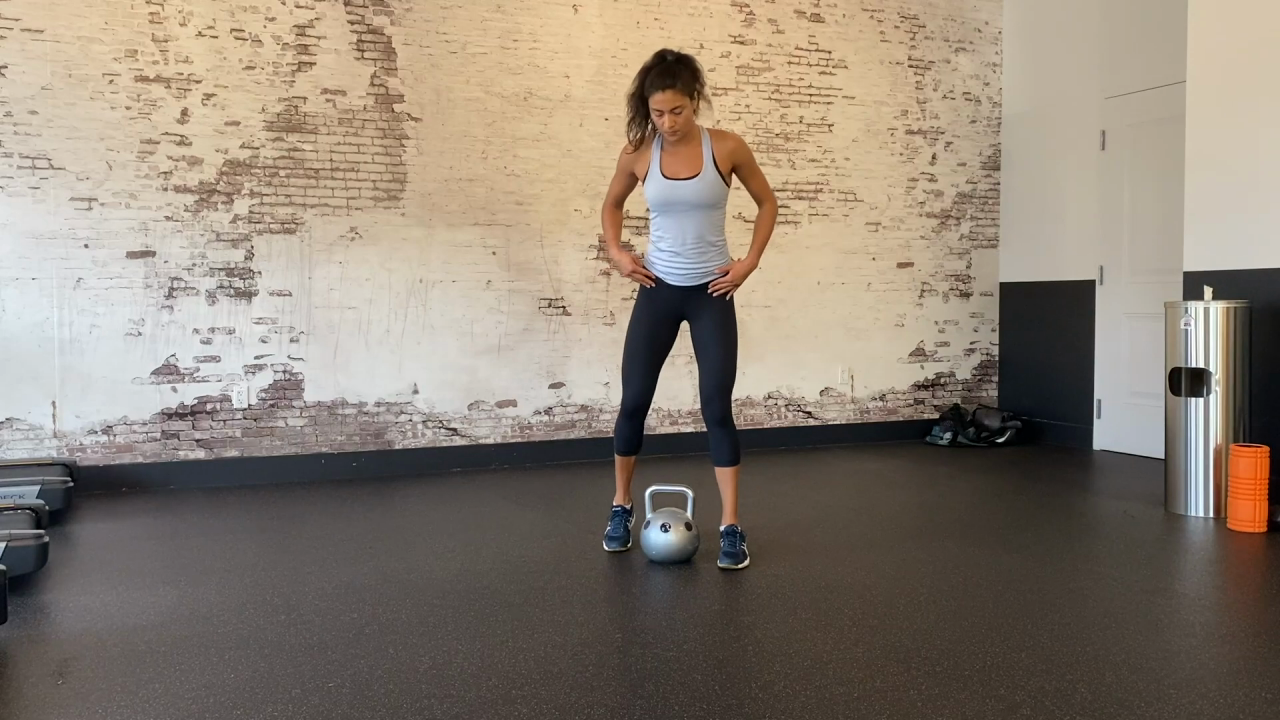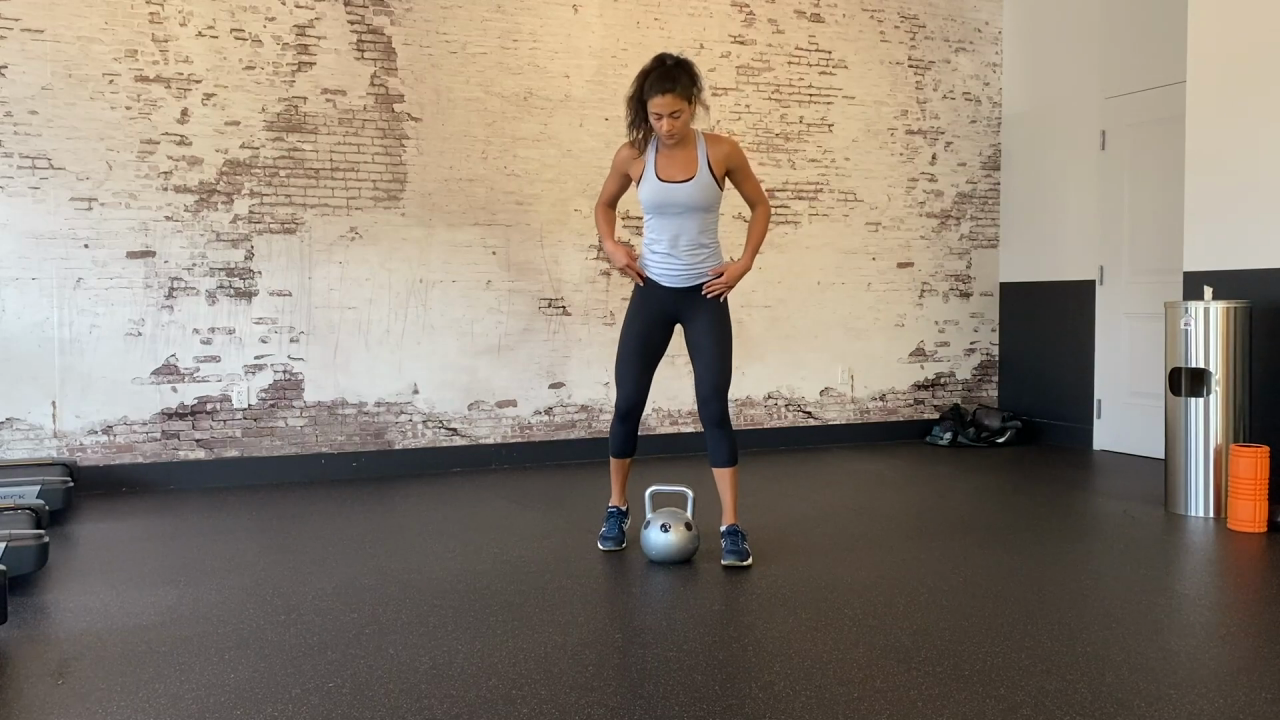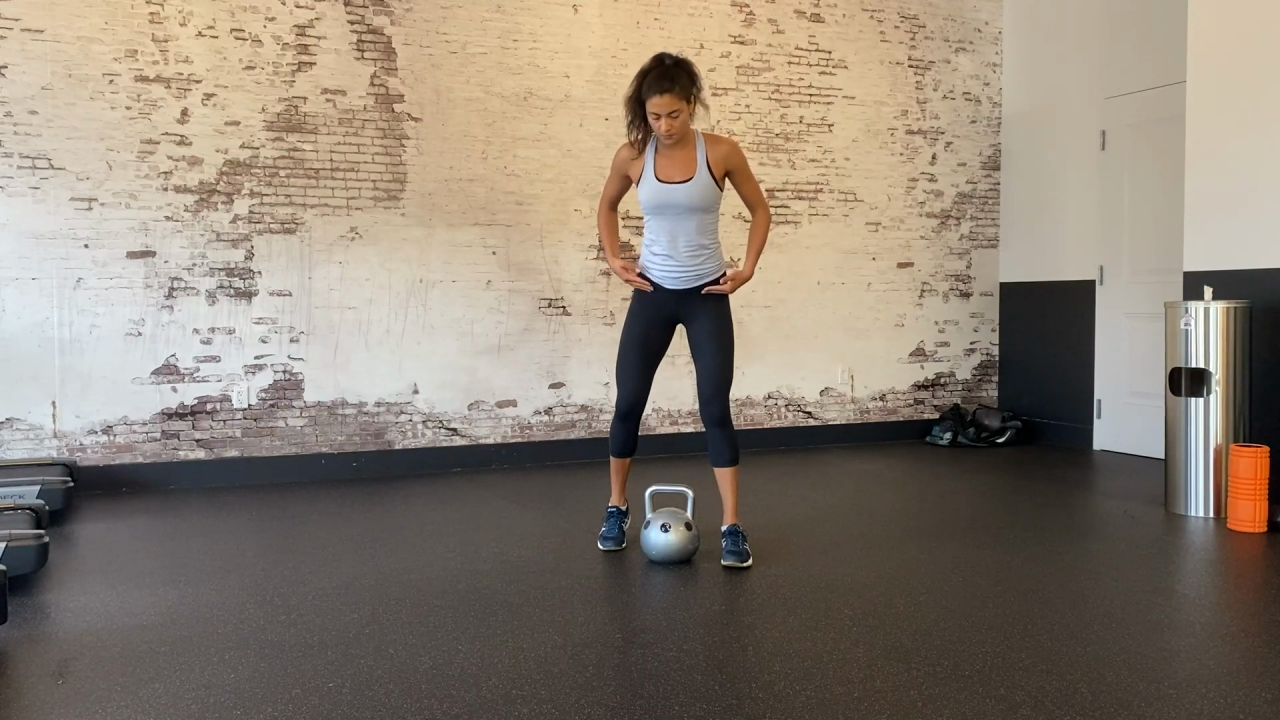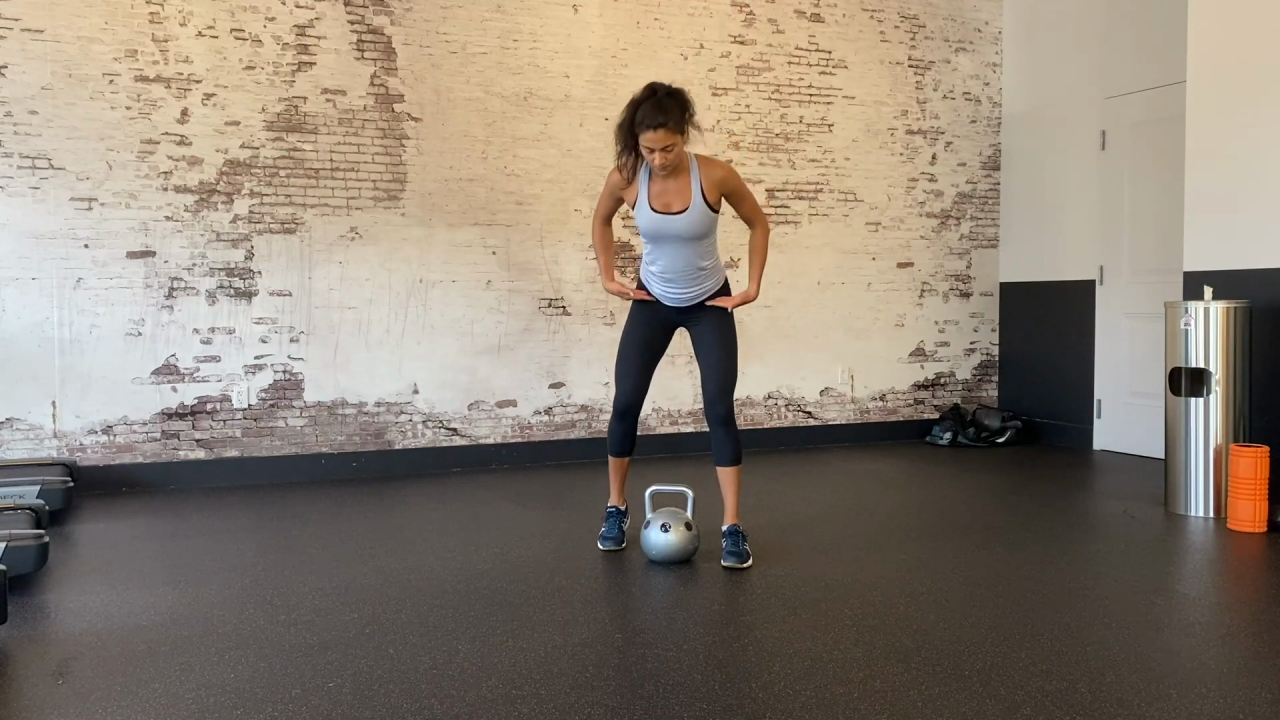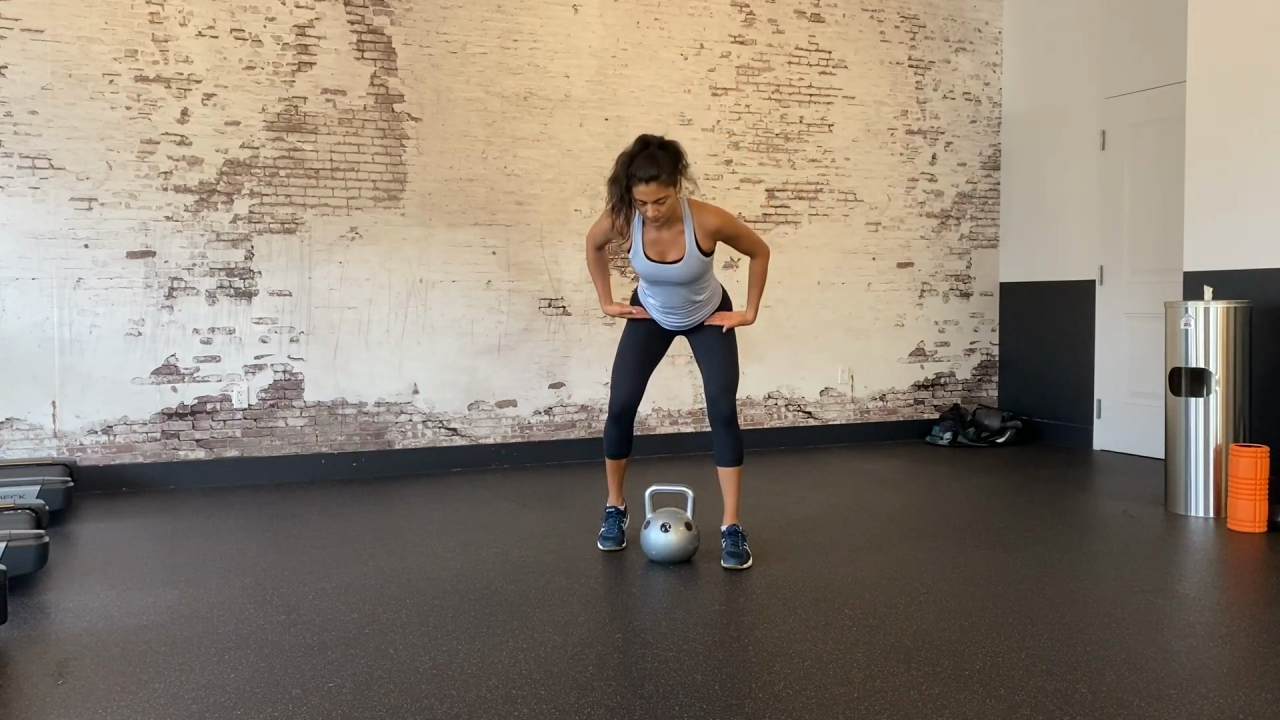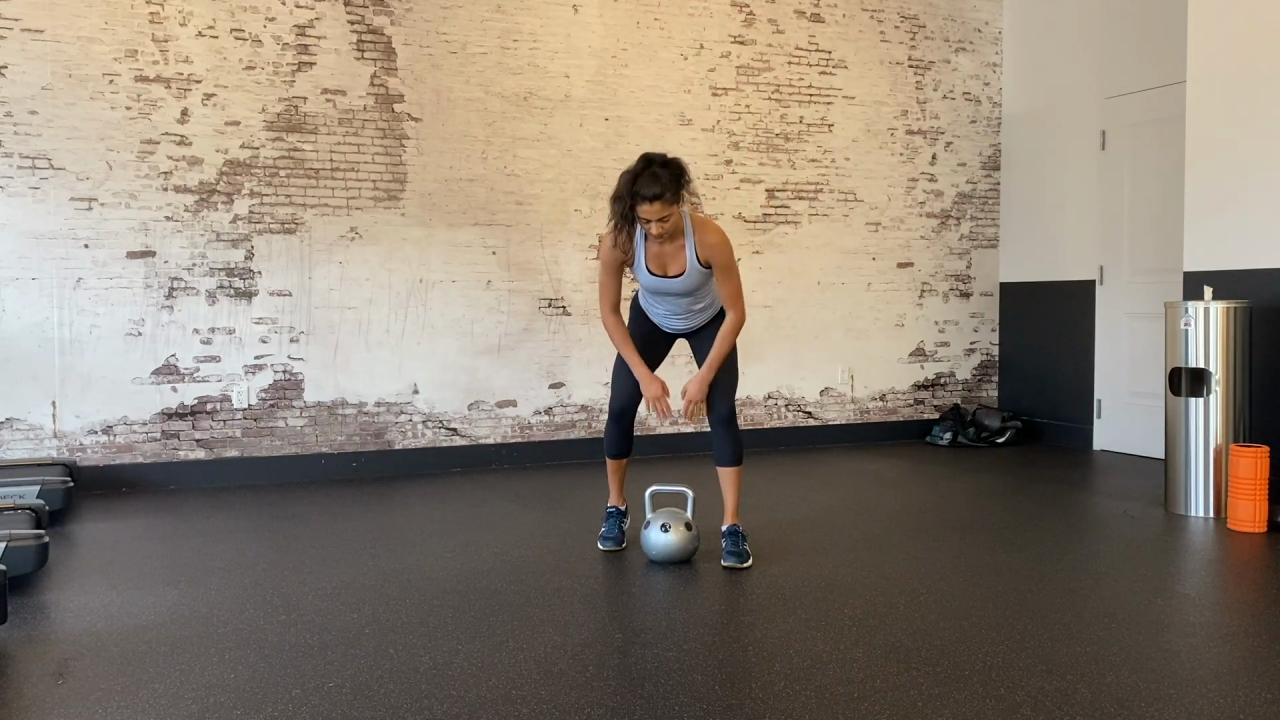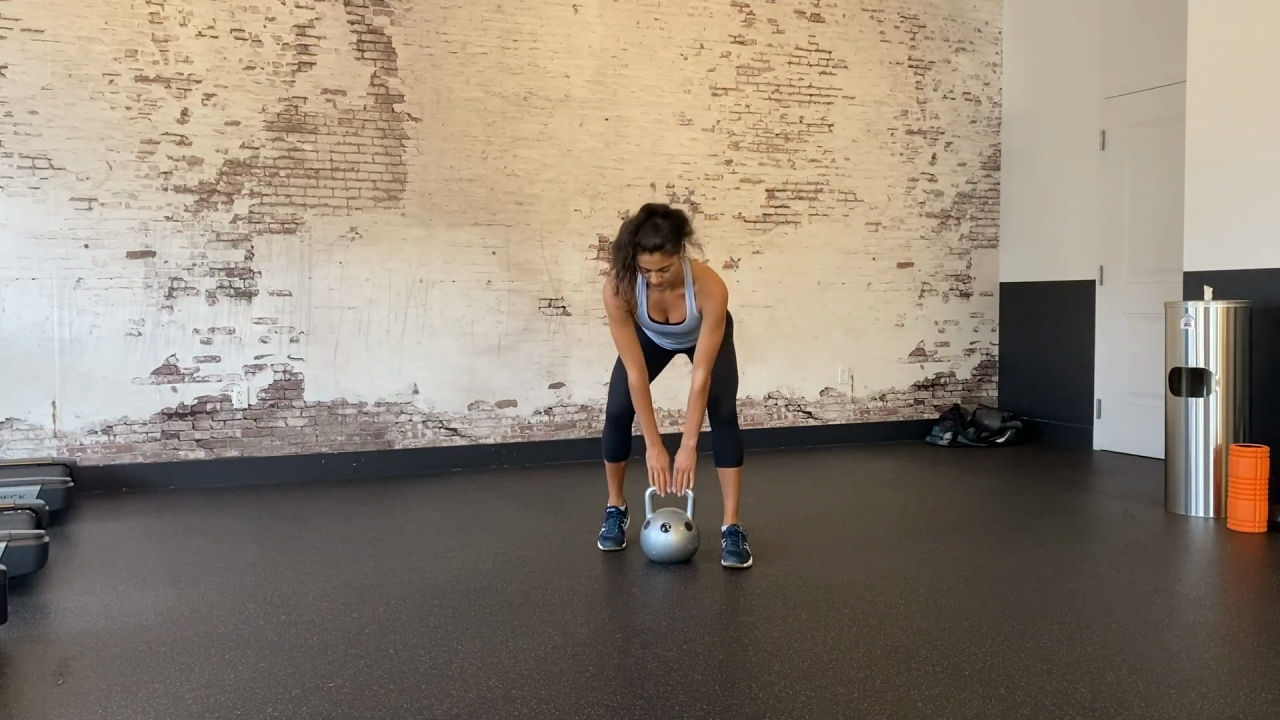
dt=0.4s
person 1, frame 1
left shoulder: (728, 147)
right shoulder: (636, 153)
left elbow: (766, 202)
right elbow: (612, 205)
left wrist: (750, 260)
right wrist: (616, 252)
left hip: (711, 292)
right hip: (658, 290)
left knee: (716, 407)
right knee: (634, 400)
left ankle: (731, 527)
right ankle: (622, 505)
person 1, frame 2
left shoulder: (723, 152)
right shoulder: (631, 155)
left elbow: (760, 207)
right elbow: (604, 204)
left wrist: (744, 263)
right wrist: (611, 246)
left hip: (705, 295)
right hip: (652, 292)
left knee: (714, 408)
right knee: (627, 403)
left ankle: (731, 527)
right ankle: (617, 508)
person 1, frame 3
left shoulder: (722, 151)
right shoulder: (631, 155)
left elbow: (760, 210)
right elbow: (607, 207)
left wrist: (748, 267)
right wrist: (612, 256)
left hip: (707, 295)
right hip: (652, 293)
left knee: (715, 408)
right knee: (628, 402)
left ankle: (732, 527)
right ankle: (617, 508)
person 1, frame 4
left shoulder: (716, 175)
right shoulder: (625, 178)
left elbow: (759, 224)
right elbow: (601, 221)
left wrist: (753, 286)
right wrist: (608, 277)
left hip: (709, 303)
right hip: (653, 302)
left knee: (719, 409)
right knee: (626, 401)
left ankle: (732, 526)
right ankle: (616, 507)
person 1, frame 5
left shoulder: (709, 220)
right shoulder: (618, 221)
left elbow: (760, 252)
right elbow: (593, 247)
left wrist: (750, 311)
right wrist: (606, 301)
left hip: (708, 318)
right hip: (650, 316)
left knee: (722, 410)
right knee: (620, 407)
left ankle: (732, 527)
right ankle: (615, 508)
person 1, frame 6
left shoulder: (710, 237)
right shoulder: (620, 239)
left elbow: (735, 311)
right elbow: (609, 310)
left wrist: (704, 378)
right wrist: (643, 374)
left hip: (708, 322)
right hip: (650, 320)
left knee: (722, 411)
right knee: (621, 407)
left ankle: (732, 526)
right ankle: (616, 508)
person 1, frame 7
left shoulder: (710, 288)
right shoulder: (618, 289)
left elbow: (701, 376)
right elbow: (635, 374)
left wrist: (688, 447)
right wrist: (653, 446)
left hip: (705, 337)
right hip: (651, 338)
left knee: (723, 413)
right knee: (617, 412)
left ankle: (732, 526)
right ankle: (616, 508)
